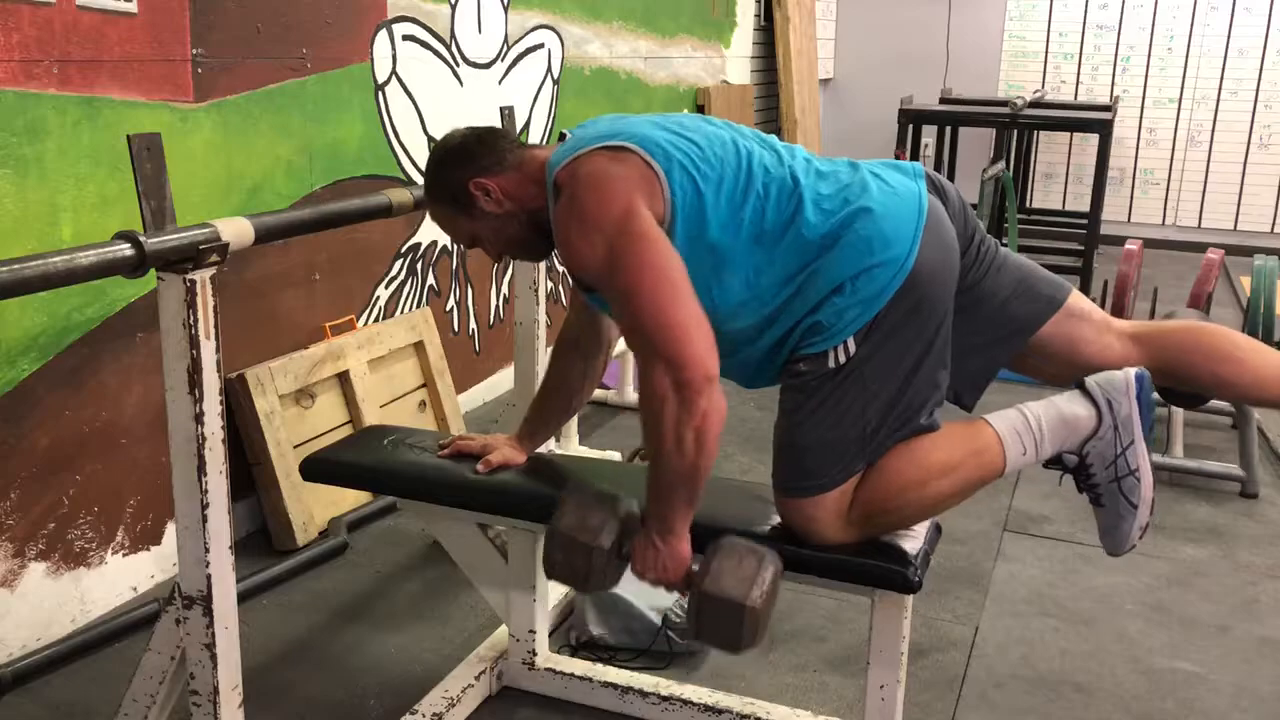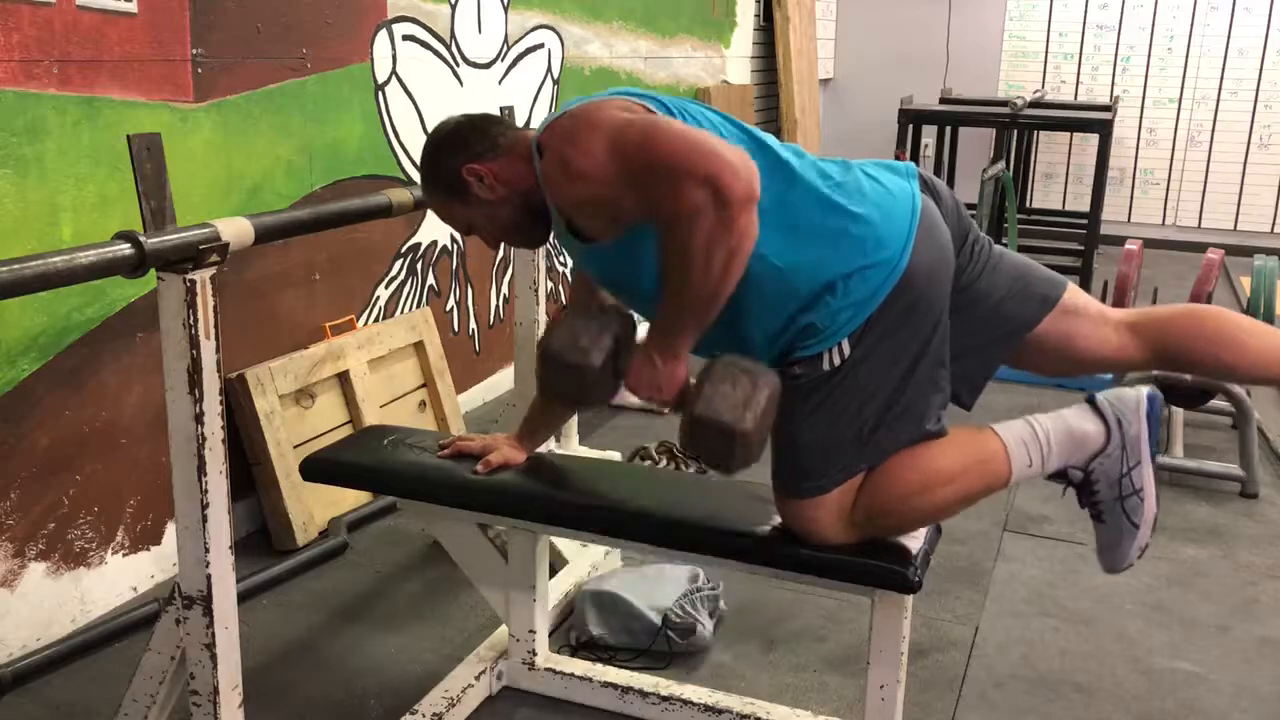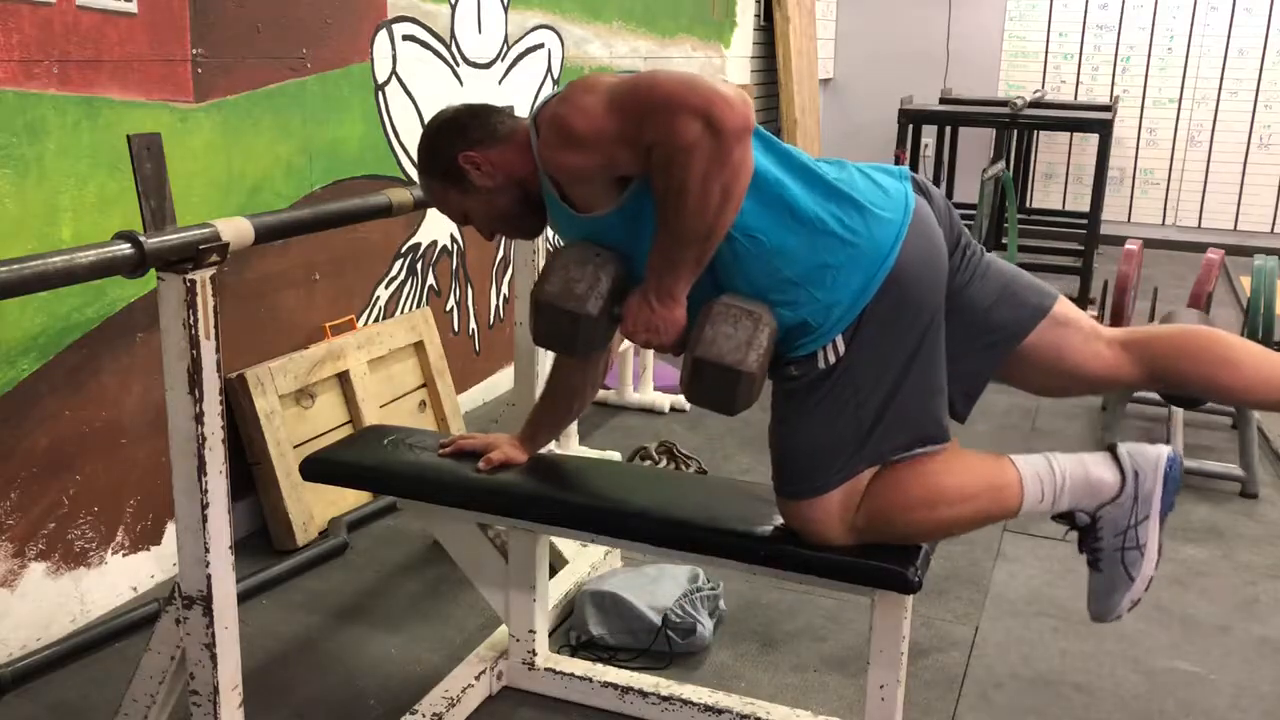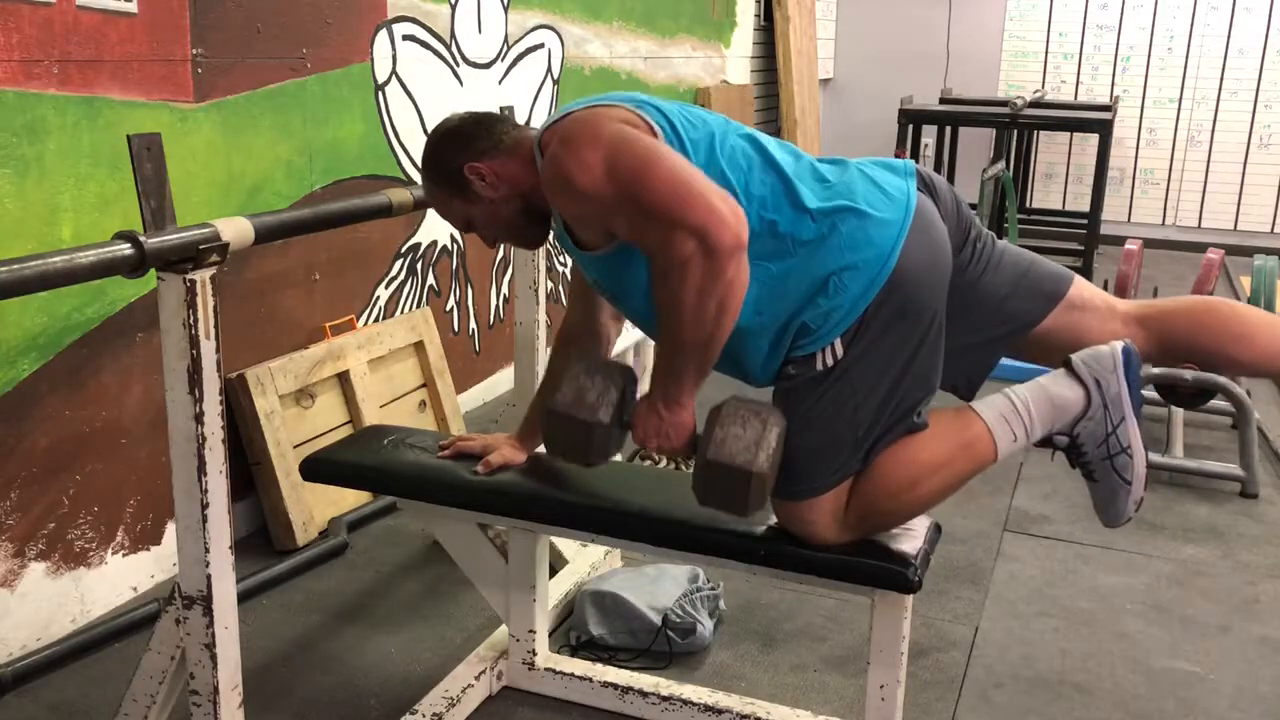
dt=0.4s
person 1, frame 1
left shoulder: (588, 211)
right shoulder: (591, 171)
left elbow: (686, 373)
right elbow: (590, 329)
left wrist: (666, 531)
right wrist: (524, 440)
left hip: (869, 275)
right hip: (909, 215)
left knee: (821, 517)
right knee: (1117, 343)
left ankle: (1070, 425)
person 1, frame 2
left shoulder: (574, 157)
right shoulder: (586, 197)
left elbow: (725, 187)
left wrist: (671, 346)
right wrist: (524, 439)
left hip: (861, 278)
right hip: (904, 220)
left knee: (823, 516)
right knee: (1125, 338)
left ankle: (1077, 438)
person 1, frame 3
left shoulder: (568, 130)
right shoulder: (577, 188)
left elbow: (721, 115)
left wrist: (668, 287)
right wrist: (526, 441)
left hip: (852, 275)
right hip: (896, 224)
left knee: (825, 517)
right knee: (1113, 354)
left ankle: (1093, 482)
person 1, frame 4
left shoulder: (577, 160)
right shoulder: (586, 190)
left elbow: (716, 239)
right elbow: (588, 327)
left wrist: (671, 398)
right wrist: (524, 438)
left hip: (859, 275)
right hip: (903, 214)
left knee: (818, 516)
right knee: (1133, 327)
left ankle: (1058, 405)
